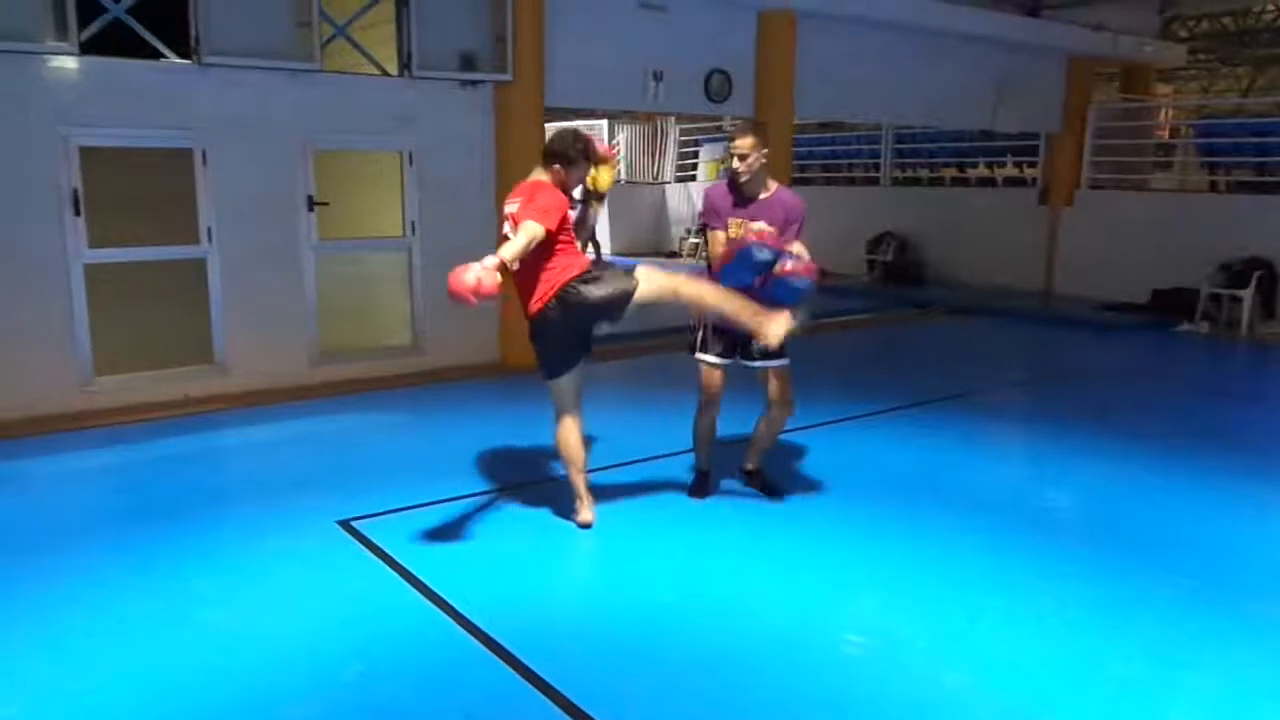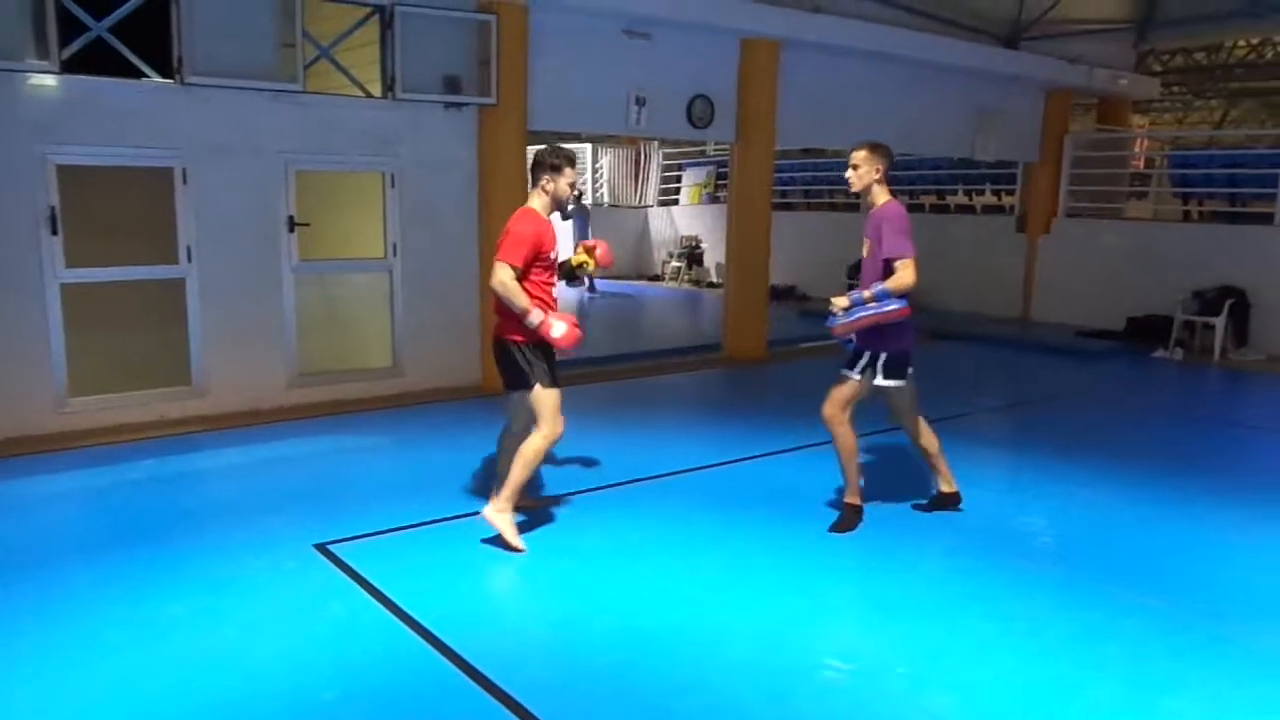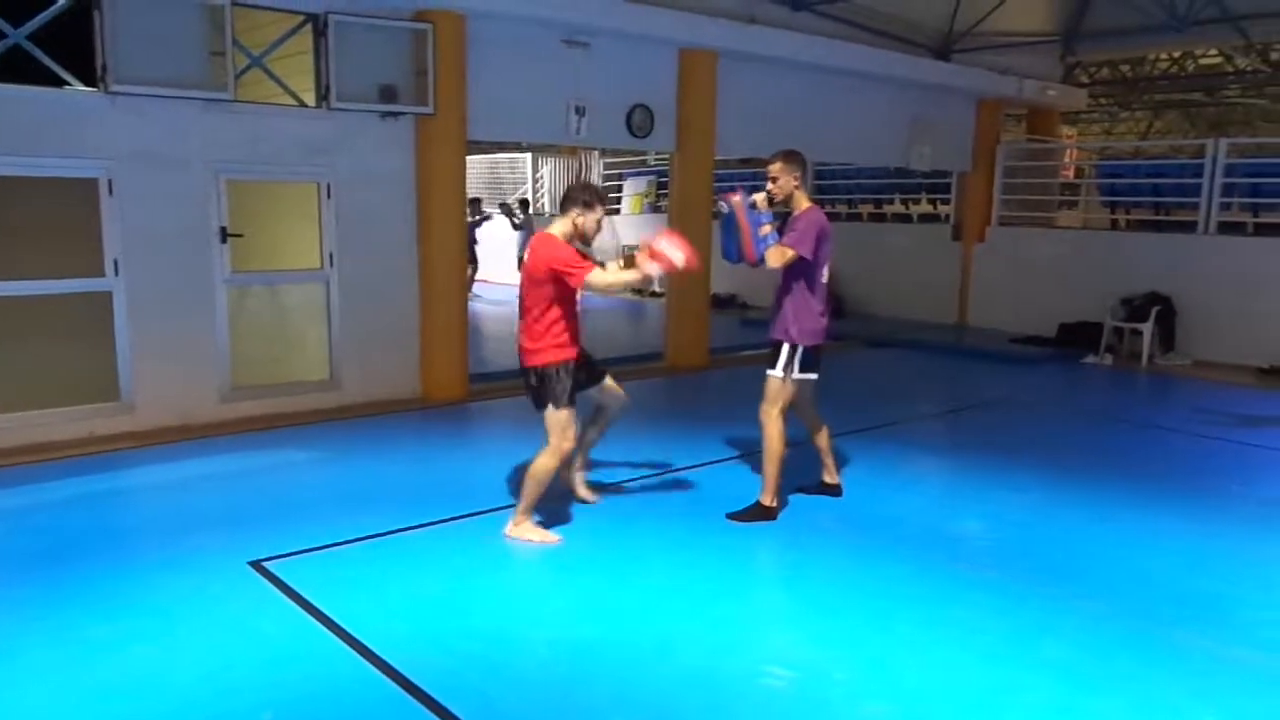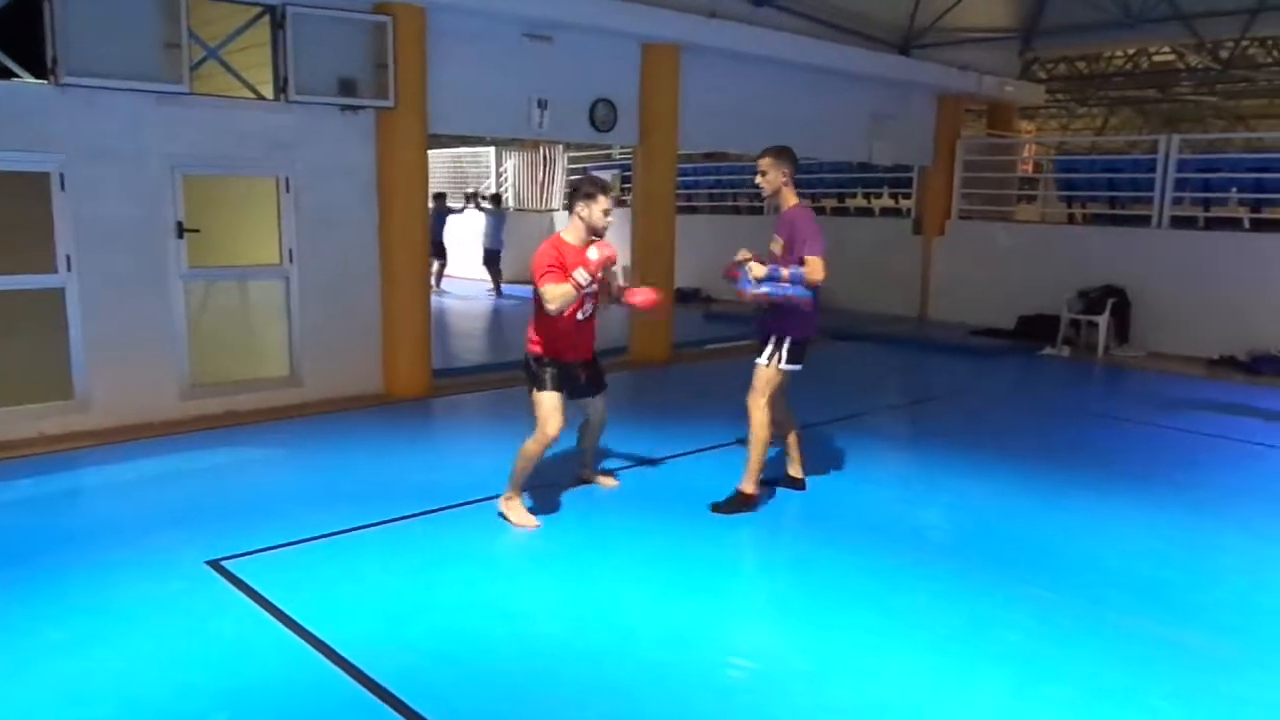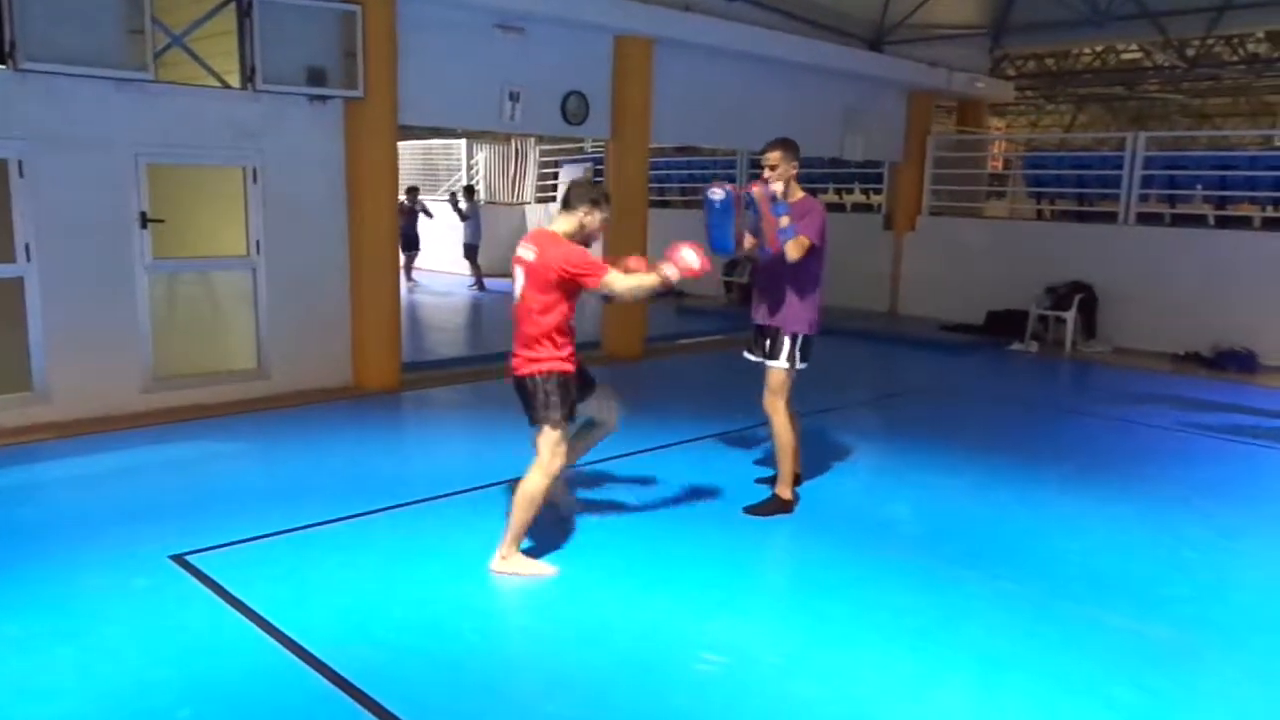
dt=1s
person 1, frame 1
left shoulder: (516, 198)
right shoulder: (548, 197)
right elbow: (527, 237)
right wrist: (492, 264)
left hip: (542, 316)
right hip: (574, 290)
left knee: (566, 411)
right knee: (679, 284)
left ankle: (582, 501)
right ankle: (765, 323)
person 1, frame 2
left shoulder: (538, 223)
right shoulder: (528, 224)
right elbow: (501, 281)
right wrist: (541, 321)
left hip: (525, 339)
right hip: (522, 340)
left knee: (521, 421)
right knee: (550, 427)
left ankle: (506, 493)
right ankle: (501, 506)
person 1, frame 3
left shoulder: (554, 244)
right shoulder: (553, 251)
left elbow: (590, 274)
right elbow: (605, 283)
left wrist: (616, 265)
right wrist: (653, 269)
left hip: (566, 351)
right hip: (547, 359)
left knee: (615, 399)
right knee: (561, 443)
left ankle: (575, 470)
right ankle: (520, 521)
person 1, frame 4
left shoulder: (594, 247)
right shoulder: (550, 253)
left elbow: (606, 292)
right elbow: (553, 303)
left wrist: (627, 295)
right wrist: (586, 272)
left hip: (583, 355)
right hip: (548, 356)
left knee: (598, 415)
right knee: (549, 430)
left ankle: (587, 469)
right ankle: (511, 498)
person 1, frame 5
left shoulder: (533, 243)
right shoulder: (565, 254)
right elbow: (624, 289)
left wrist: (616, 271)
right wrist: (672, 272)
left hip: (555, 361)
right hip: (544, 368)
left knee: (608, 415)
right knee: (551, 461)
left ankle: (554, 484)
right ankle: (508, 554)
person 2, frame 1
left shoulder: (789, 204)
right shoulder: (717, 196)
right elbow: (716, 258)
left wrist: (793, 260)
right hip: (718, 318)
left knee: (781, 405)
right knee: (708, 405)
left ankle: (752, 466)
right ankle: (702, 469)
person 2, frame 2
left shoulder: (891, 215)
right shoulder: (875, 214)
left elbow: (906, 278)
left wrist: (854, 299)
right wrist: (852, 309)
left hip: (882, 338)
right hip: (880, 335)
left knee: (833, 411)
right knee: (908, 416)
left ankle: (852, 501)
right ankle: (947, 488)
person 2, frame 3
left shoulder: (811, 220)
right shoulder: (797, 220)
left elbow: (775, 260)
right elbow: (758, 257)
left hip: (798, 333)
right hip: (799, 330)
left knee: (771, 411)
right knee: (804, 407)
left ankle: (768, 502)
right ankle: (830, 478)
person 2, frame 4
left shoulder: (801, 218)
right shoulder: (785, 216)
left elbow: (816, 274)
left wrist: (769, 272)
right wrist: (756, 261)
left hip: (790, 325)
right hip: (781, 321)
left knee: (758, 400)
right knee: (774, 398)
left ankle: (748, 489)
right ankle: (795, 472)
person 2, frame 5
left shoulder: (811, 209)
right shoulder: (771, 207)
left elbow: (793, 252)
right elbow: (744, 248)
left wrist: (780, 207)
left hip: (792, 320)
right hip: (767, 315)
left knee: (773, 402)
right knee: (780, 399)
left ankle: (784, 493)
right ankle: (792, 469)
